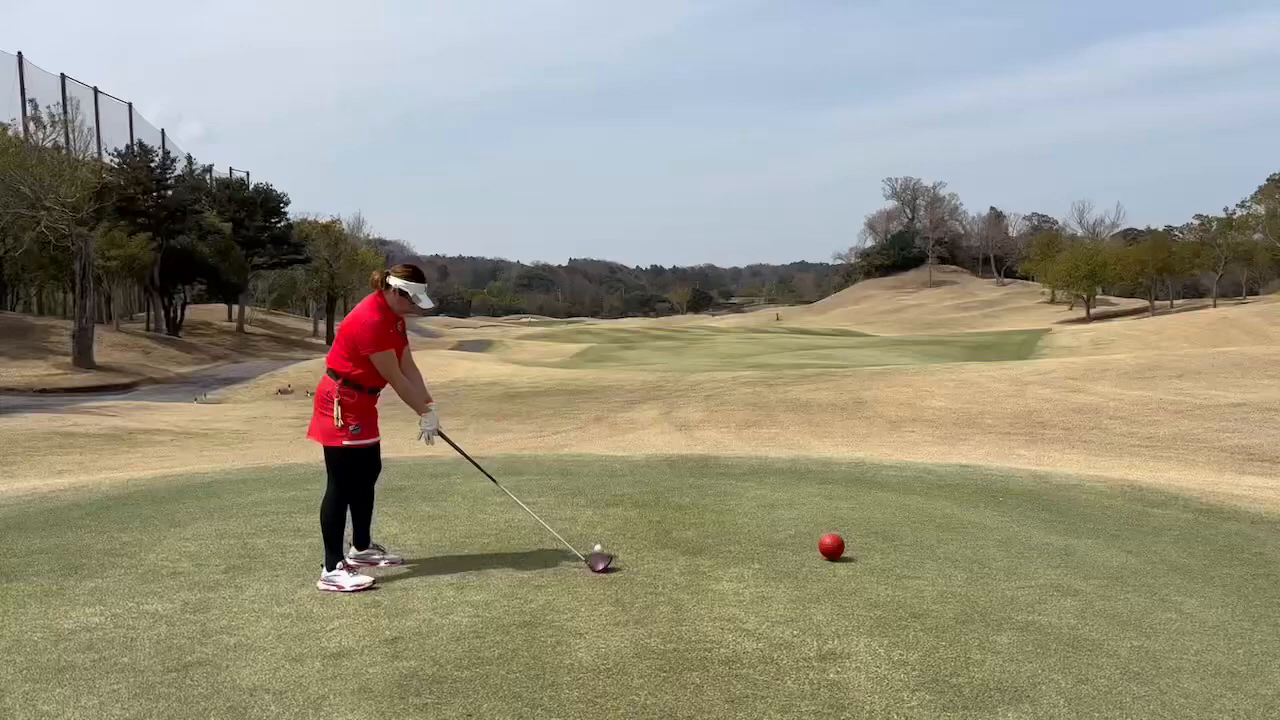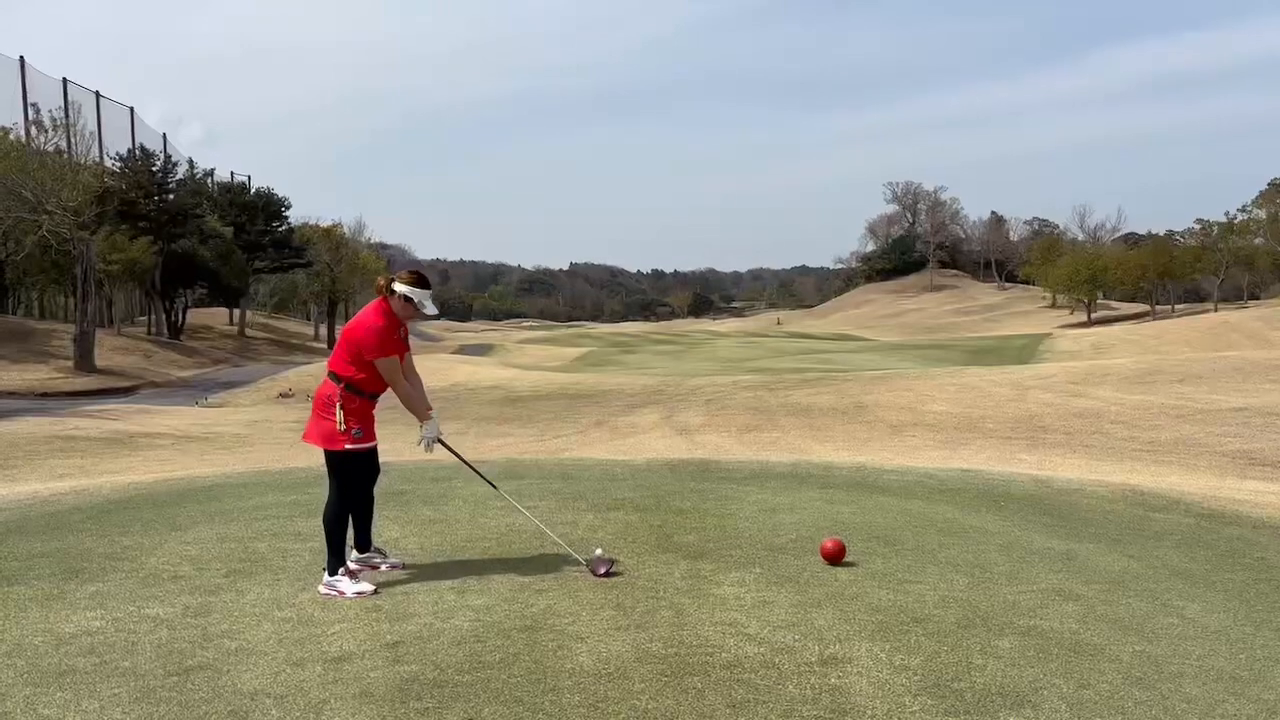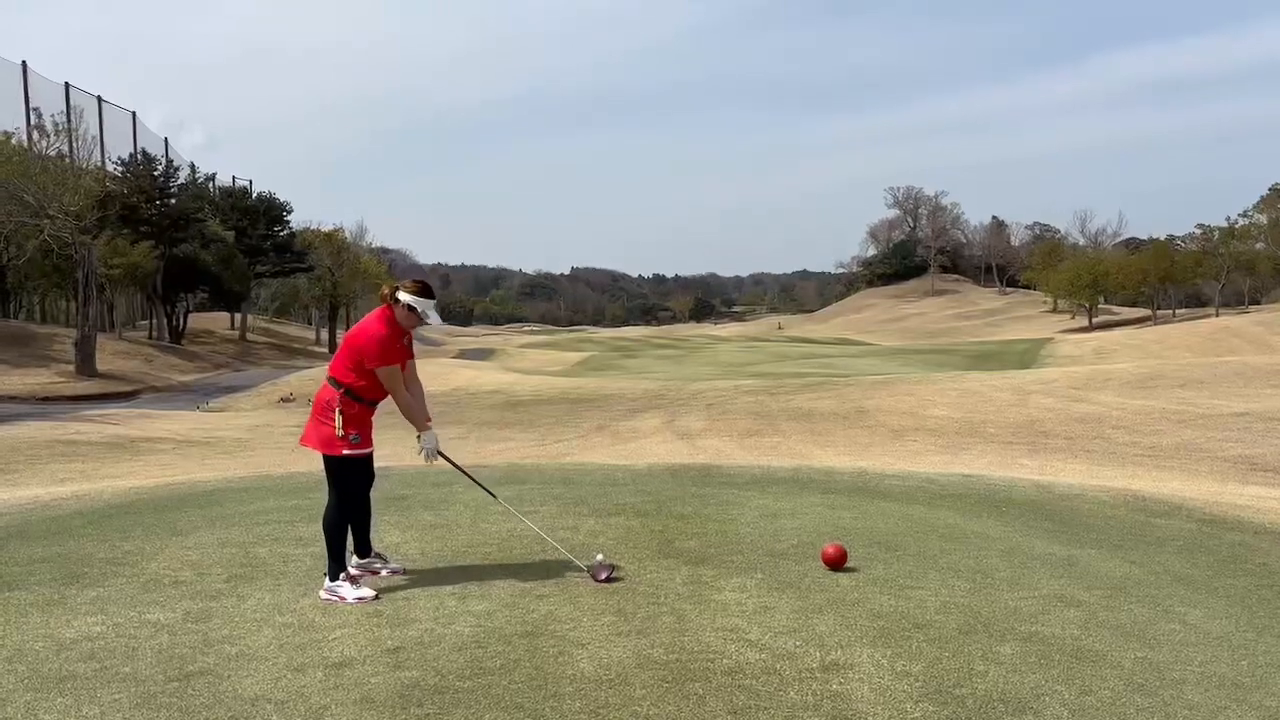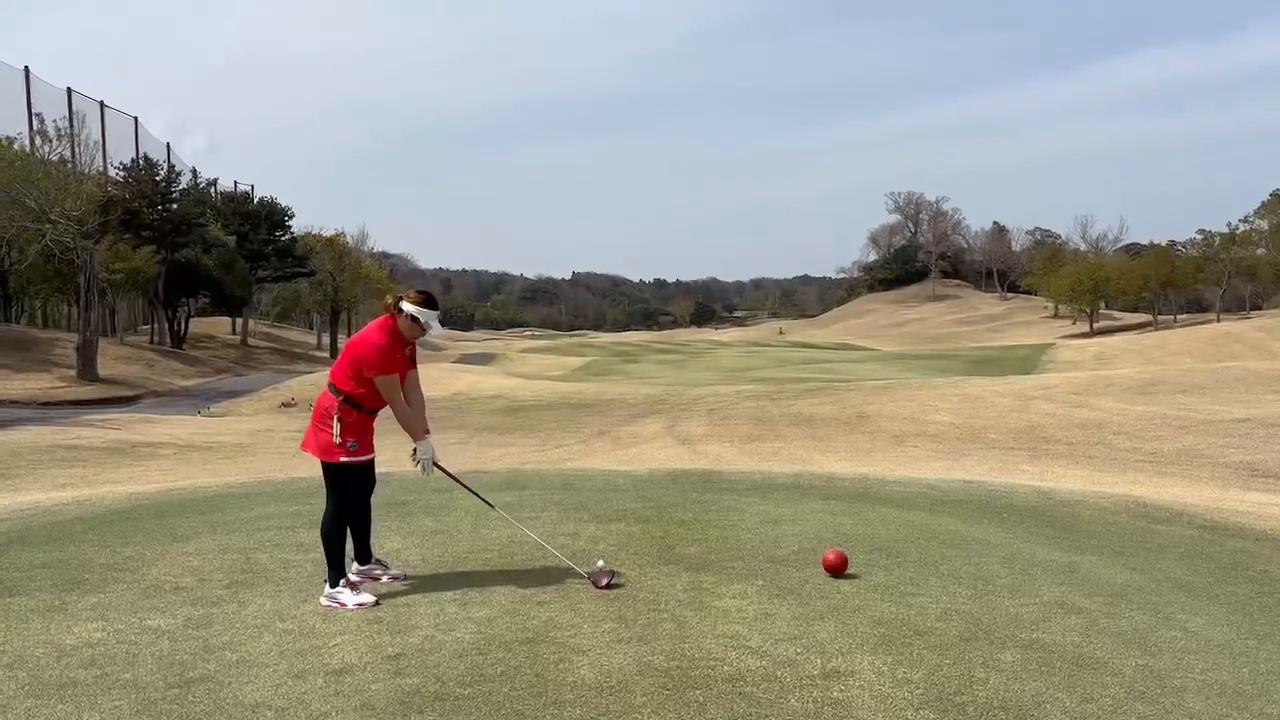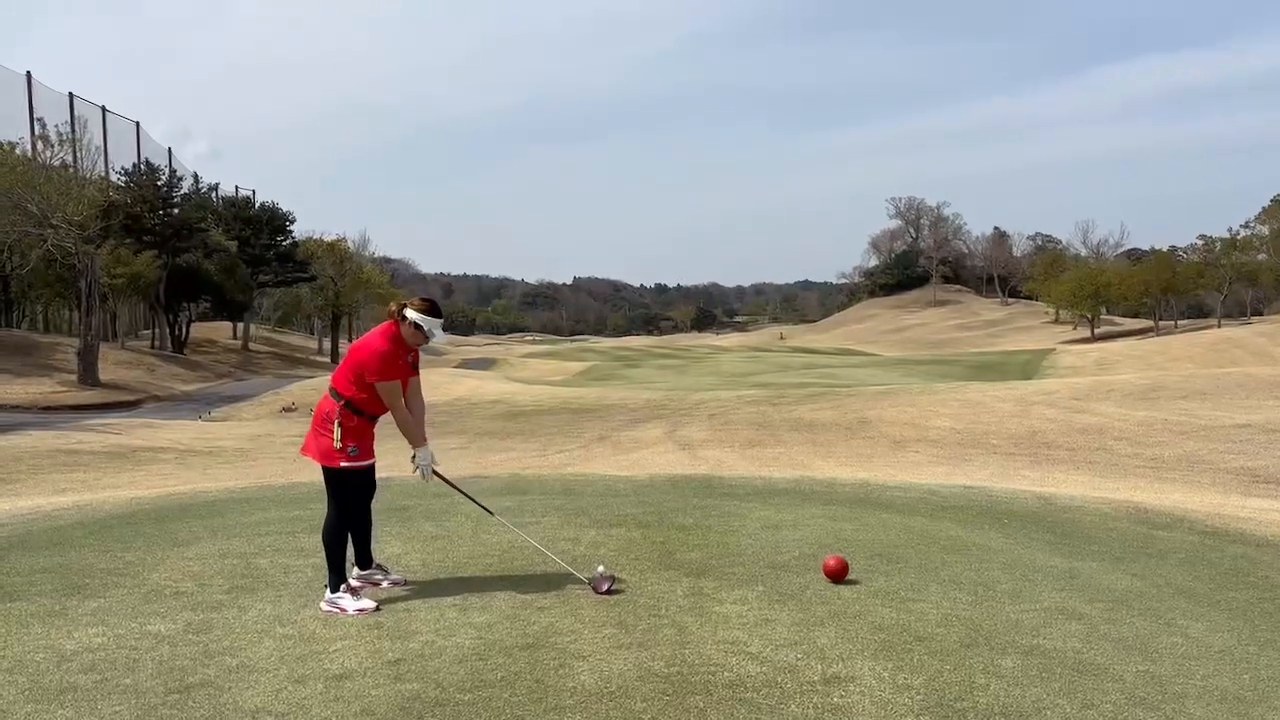
dt=0.2s
person 1, frame 1
left shoulder: (394, 316)
right shoulder: (370, 321)
left elbow: (409, 367)
right elbow: (394, 378)
left wrist: (429, 407)
right wrist: (424, 412)
left hip: (360, 404)
right hip: (341, 404)
left knee: (366, 475)
right knee: (341, 484)
left ankle: (361, 548)
right ankle: (332, 569)
person 1, frame 2
left shoulder: (397, 321)
right shoulder: (374, 326)
left elbow: (410, 373)
right elbow: (398, 384)
left wrist: (429, 415)
right wrist: (426, 420)
left hip: (357, 408)
right hip: (340, 409)
left knee: (365, 480)
right knee: (343, 488)
left ankle: (362, 552)
right ankle: (334, 573)
person 1, frame 3
left shoulder: (401, 329)
right shoulder: (377, 334)
left elbow: (411, 382)
right elbow: (398, 393)
left wrist: (427, 426)
right wrist: (424, 431)
left hip: (356, 414)
right hip: (338, 414)
left knee: (361, 486)
right knee: (343, 493)
left ankle: (363, 557)
right ankle: (335, 579)
person 1, frame 4
left shoulder: (404, 339)
right shoulder: (378, 343)
left elbow: (413, 392)
right elbow: (396, 403)
left wrist: (424, 437)
right wrist: (420, 442)
left hip: (358, 421)
right hip: (338, 421)
left knee: (362, 493)
right knee: (340, 500)
left ankle: (363, 563)
right ankle: (335, 585)
person 1, frame 5
left shoulder: (408, 346)
right shoulder: (380, 349)
left elbow: (414, 399)
right elbow: (397, 409)
left wrist: (422, 445)
right wrist: (419, 448)
left hip: (359, 425)
right hip: (339, 426)
left knee: (362, 497)
right knee: (342, 505)
left ankle: (364, 568)
right ankle: (336, 590)
